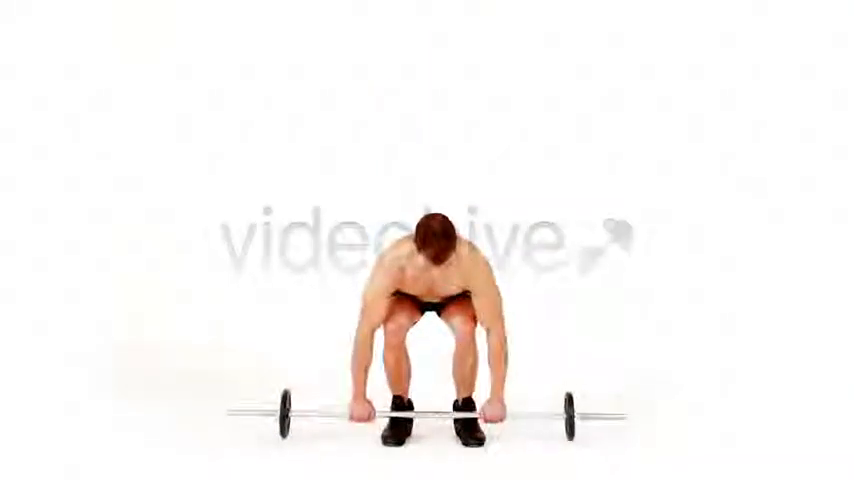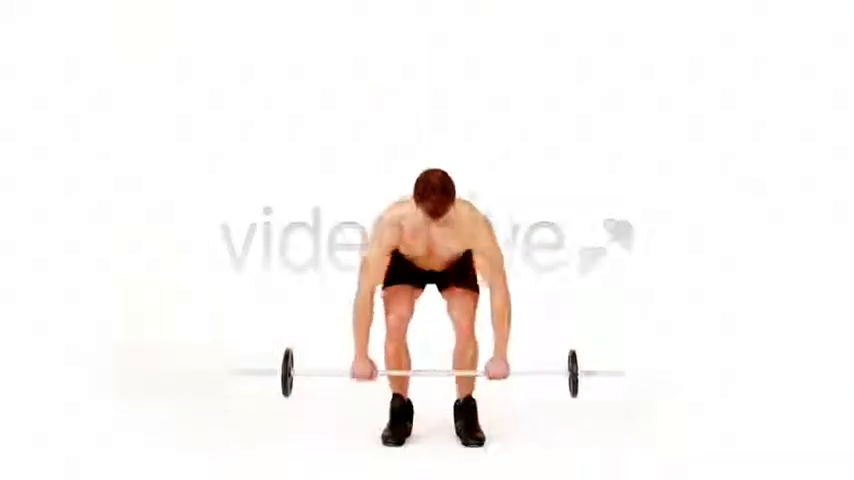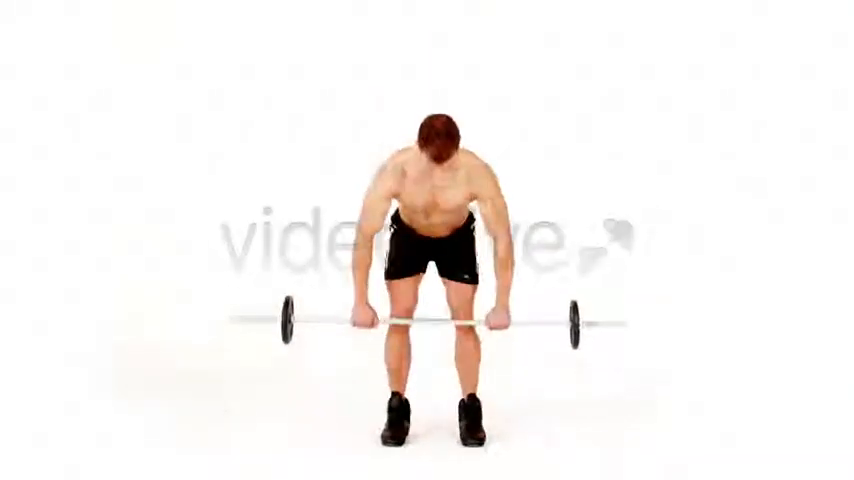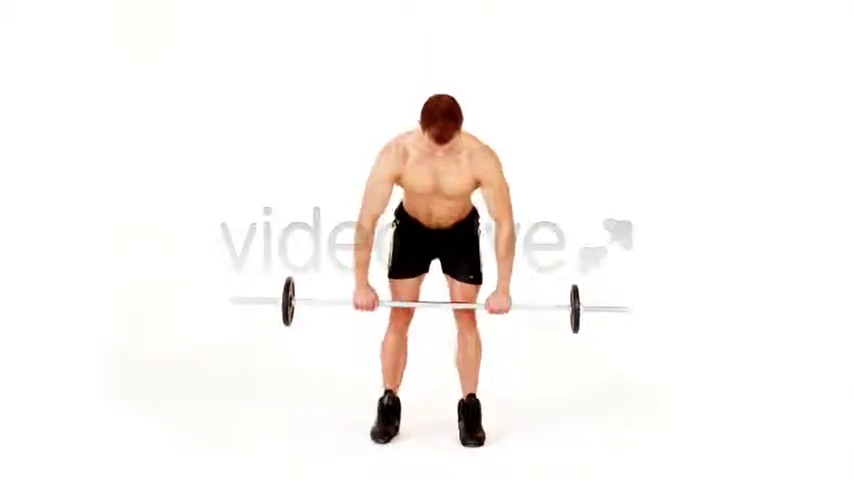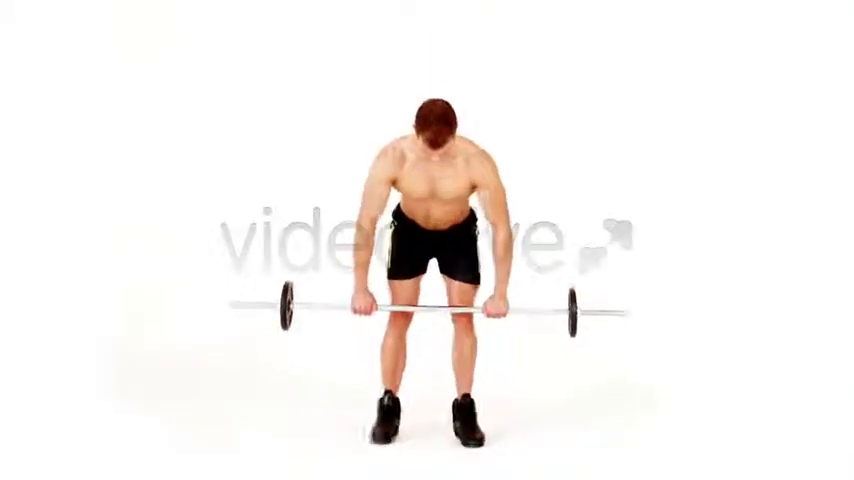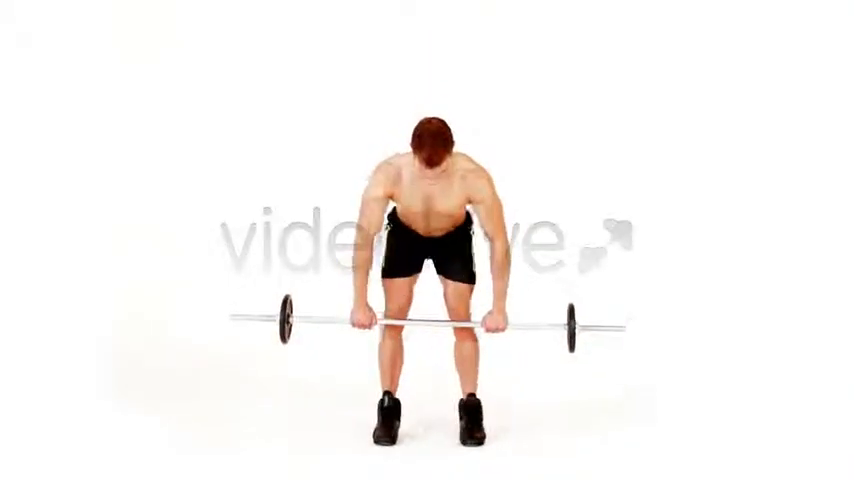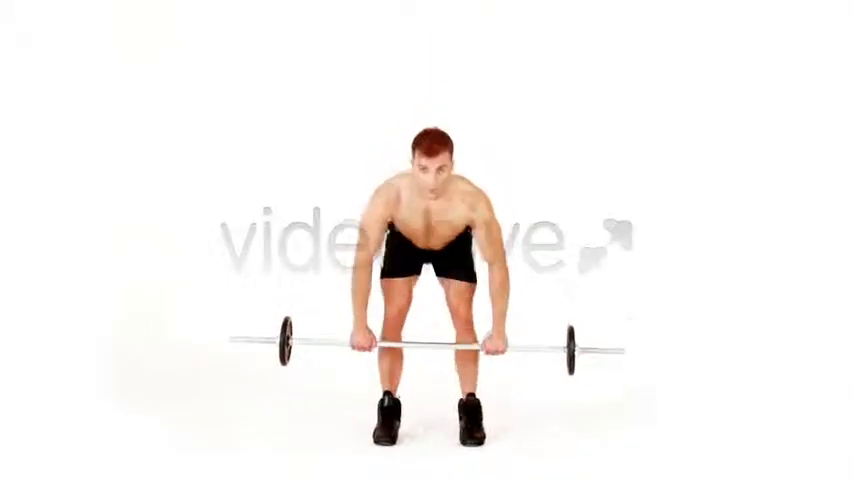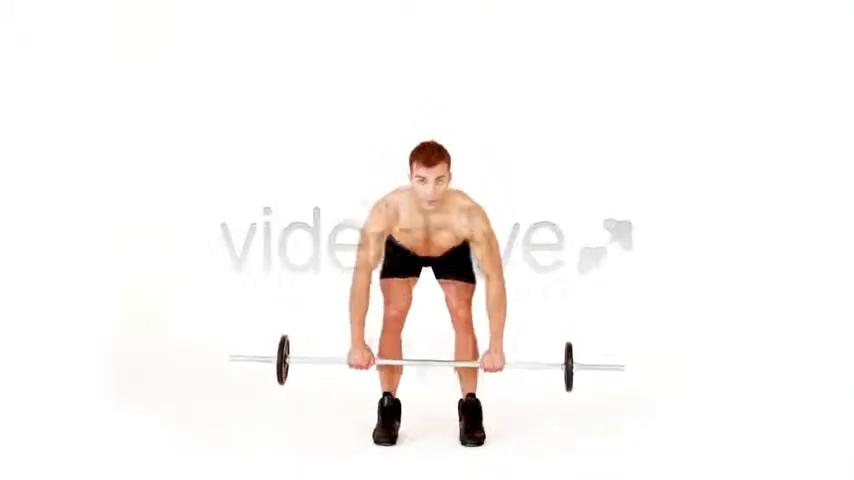
dt=0.3s
person 1, frame 1
left shoulder: (474, 264)
right shoulder: (391, 264)
left elbow: (495, 331)
right elbow: (365, 331)
left wrist: (497, 397)
right wrist: (358, 397)
left hip: (455, 295)
right hip: (407, 294)
left knee: (465, 332)
right knee: (394, 331)
left ankle: (465, 409)
right ankle: (400, 409)
person 1, frame 2
left shoulder: (474, 224)
right shoulder: (391, 223)
left elbow: (498, 289)
right elbow: (366, 289)
left wrist: (500, 356)
right wrist: (360, 356)
left hip: (457, 264)
right hip: (405, 262)
left knee: (464, 325)
right knee: (395, 323)
left ankle: (465, 408)
right ankle: (400, 407)
person 1, frame 3
left shoulder: (478, 173)
right shoulder: (393, 171)
left elbow: (502, 238)
right elbow: (365, 235)
left wrist: (502, 304)
right wrist: (360, 301)
left hip: (457, 236)
right hip: (408, 235)
left knee: (463, 319)
right knee: (399, 316)
left ankle: (470, 409)
right ankle: (397, 409)
person 1, frame 4
left shoulder: (481, 158)
right shoulder: (395, 154)
left elbow: (505, 223)
right elbow: (367, 218)
left wrist: (503, 288)
right wrist: (361, 283)
left hip: (461, 231)
right hip: (411, 229)
left knee: (466, 317)
right knee: (400, 316)
left ankle: (469, 408)
right ankle: (389, 405)
person 1, frame 5
left shoulder: (478, 162)
right shoulder: (391, 158)
left elbow: (501, 227)
right elbow: (365, 223)
left wrist: (500, 292)
right wrist: (361, 287)
left hip: (458, 233)
right hip: (409, 230)
left knee: (463, 317)
right knee: (399, 316)
left ankle: (464, 408)
right ankle: (389, 406)
person 1, frame 6
left shoulder: (475, 178)
right shoulder: (387, 174)
left elbow: (499, 241)
right elbow: (364, 236)
left wrist: (499, 306)
right wrist: (360, 302)
left hip: (454, 235)
right hip: (404, 233)
left knee: (461, 318)
right knee: (394, 317)
left ankle: (470, 407)
right ankle: (388, 407)
person 1, frame 7
left shoulder: (472, 200)
right shoulder: (388, 195)
left elbow: (497, 264)
right elbow: (363, 262)
left wrist: (498, 330)
right wrist: (360, 324)
left hip: (453, 245)
right hip: (403, 242)
left knee: (462, 317)
right knee: (393, 316)
left ankle: (469, 408)
right ankle: (389, 407)
person 1, frame 8
left shoulder: (470, 215)
right shoulder: (386, 211)
left elbow: (494, 279)
right elbow: (362, 275)
left wrist: (496, 347)
right wrist: (357, 343)
left hip: (452, 252)
right hip: (402, 250)
left knee: (462, 317)
right knee: (393, 316)
left ankle: (469, 407)
right ankle: (388, 407)
